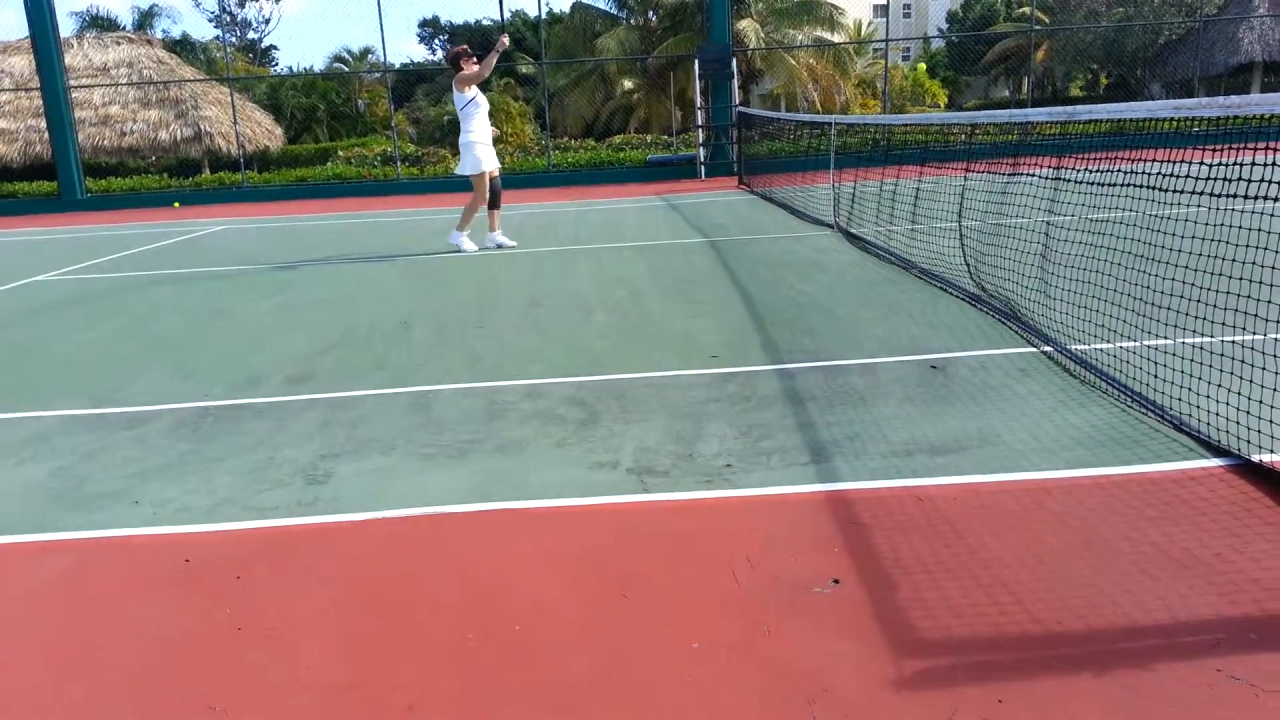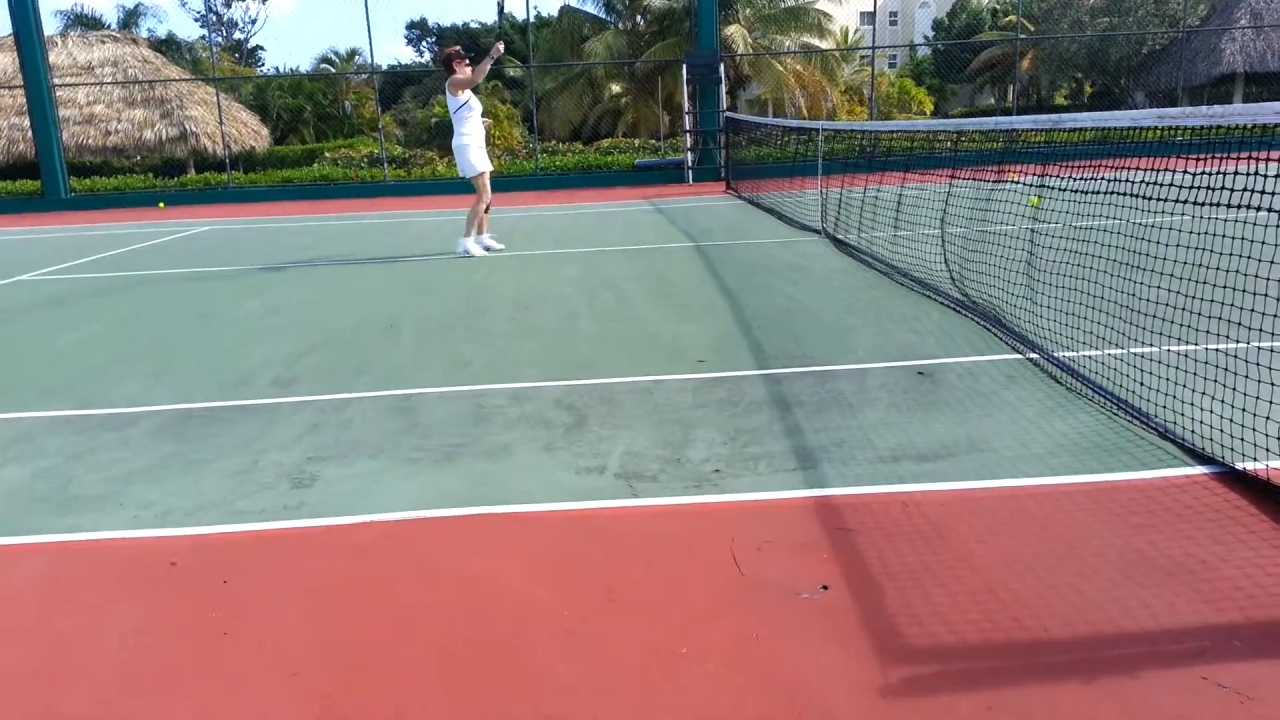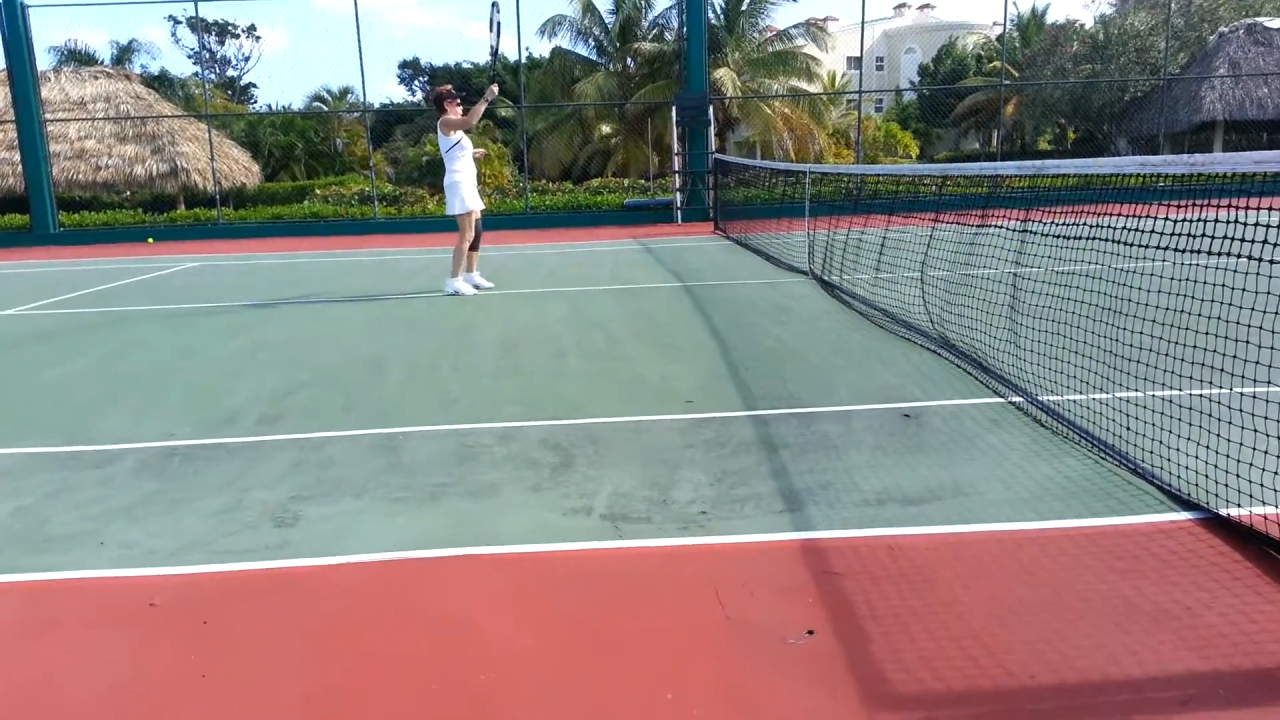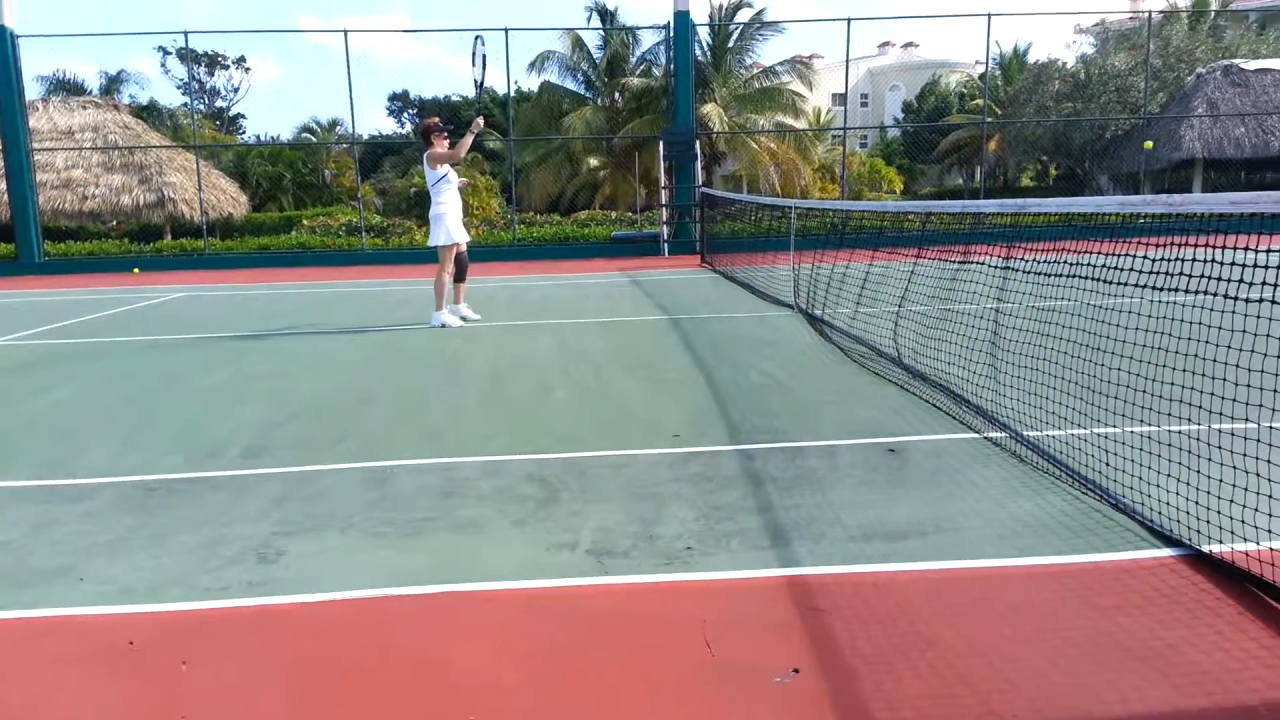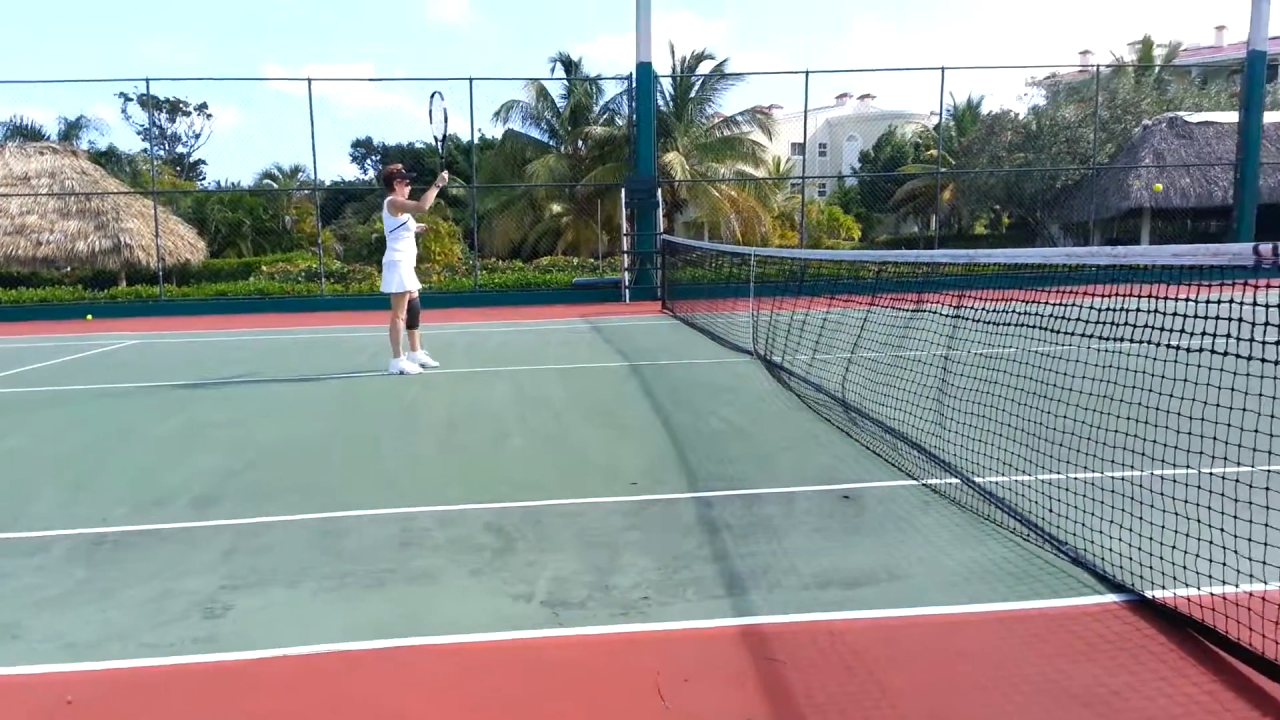
dt=0.2s
person 1, frame 1
left shoulder: (469, 85)
right shoulder: (461, 79)
right elbow: (483, 73)
left wrist: (487, 127)
right wrist: (497, 49)
left hip: (483, 144)
right hip: (474, 144)
left knee: (496, 190)
right knee: (481, 195)
left ankle: (494, 234)
right ankle: (459, 233)
person 1, frame 2
left shoulder: (461, 87)
right shoulder: (454, 82)
right elbow: (476, 79)
left wrist: (478, 121)
right wrist: (492, 55)
left hip: (475, 146)
right hip: (467, 146)
left knee: (485, 196)
right knee: (484, 196)
left ankle: (481, 237)
right ankle: (466, 241)
person 1, frame 3
left shoulder: (451, 126)
right shoulder: (446, 122)
right elbow: (470, 120)
left wrist: (470, 153)
right wrist: (487, 98)
left hip: (466, 185)
right hip: (459, 184)
left knee: (476, 231)
right knee: (466, 235)
left ankle: (470, 275)
right ankle: (454, 281)
person 1, frame 4
left shoulder: (437, 159)
right shoulder: (432, 155)
right elbow: (458, 154)
left wrist: (454, 183)
right wrist: (473, 130)
left hip: (451, 217)
right hip: (444, 217)
left knee: (462, 263)
right knee: (445, 267)
left ankle: (458, 306)
right ankle: (439, 314)
person 1, frame 5
left shoulder: (395, 204)
right shoulder: (394, 202)
right elbow: (422, 206)
left wrist: (412, 228)
right wrist: (438, 184)
left hip: (403, 265)
right hip: (398, 264)
left knee: (414, 309)
right knee: (399, 314)
left ankle: (416, 353)
right ankle: (398, 361)
